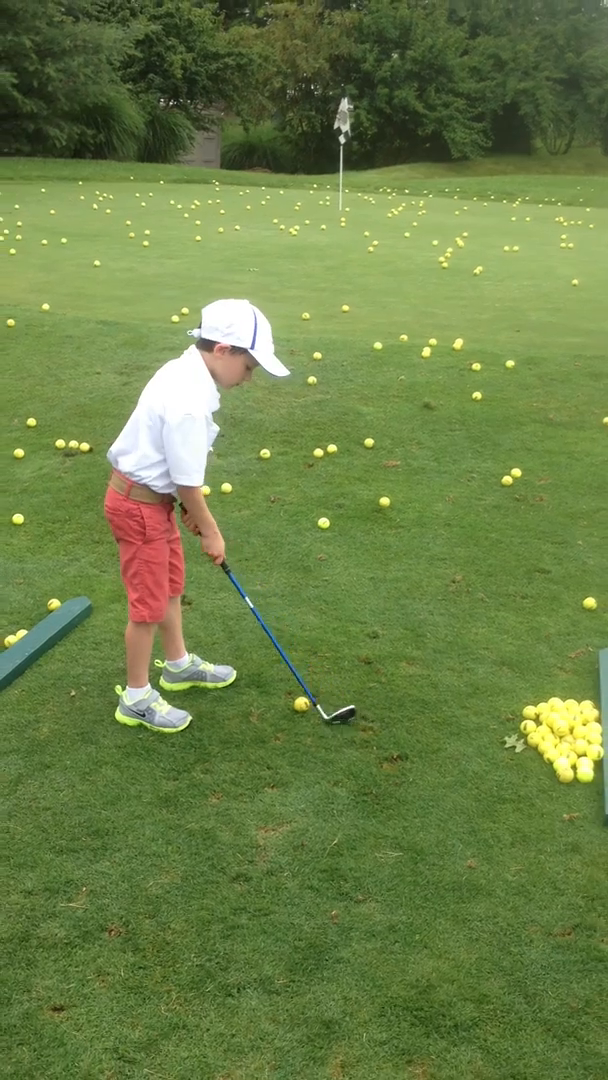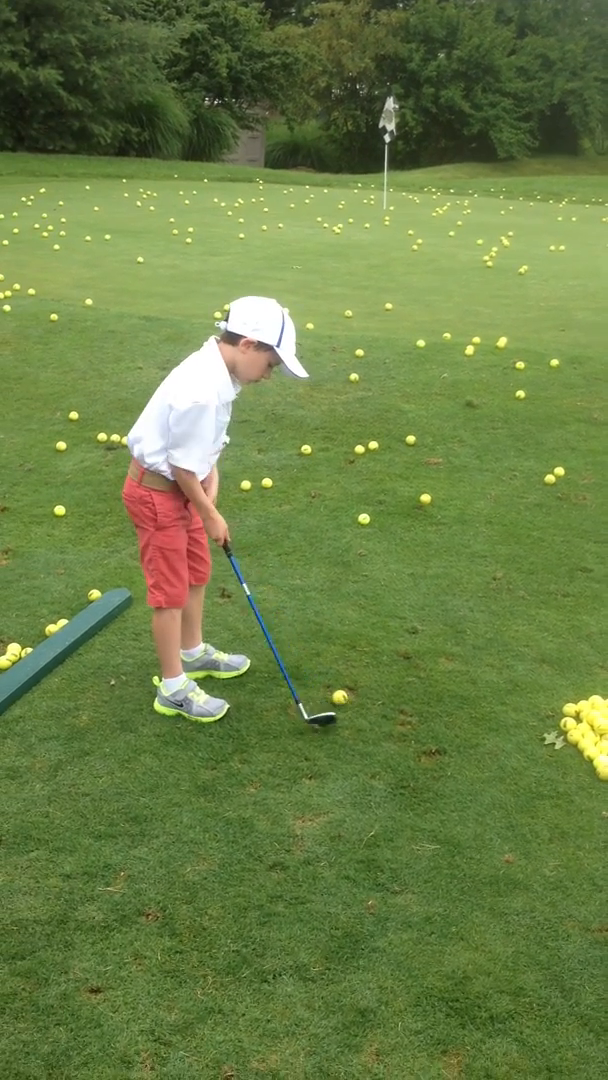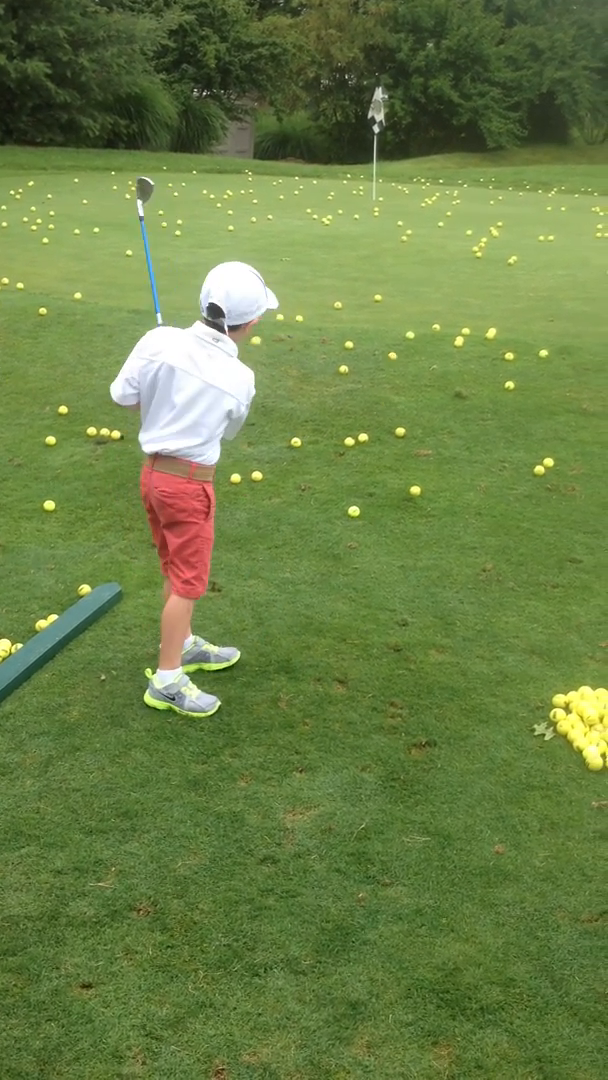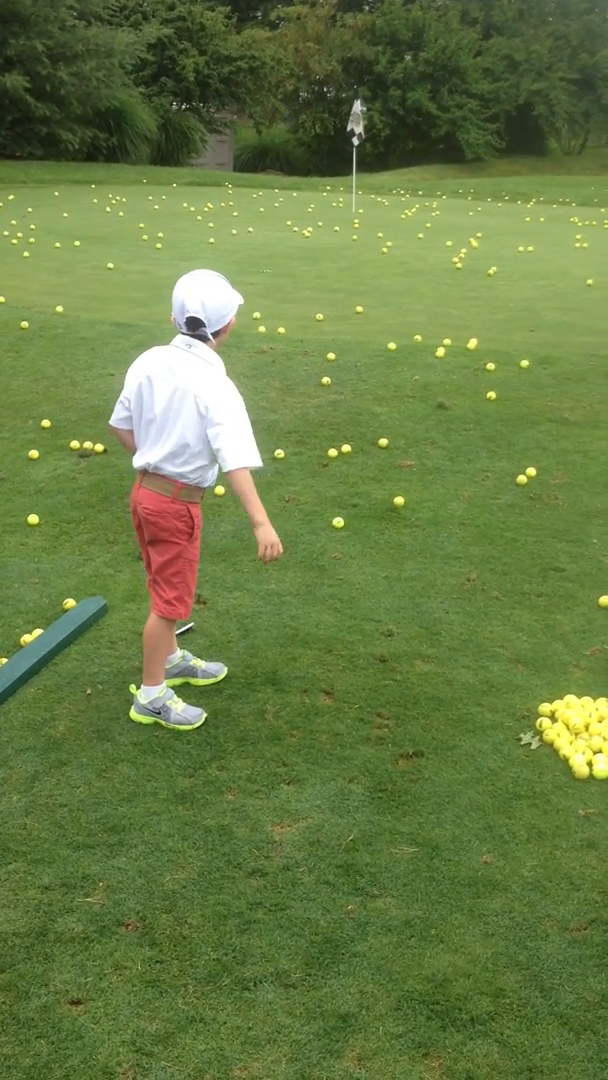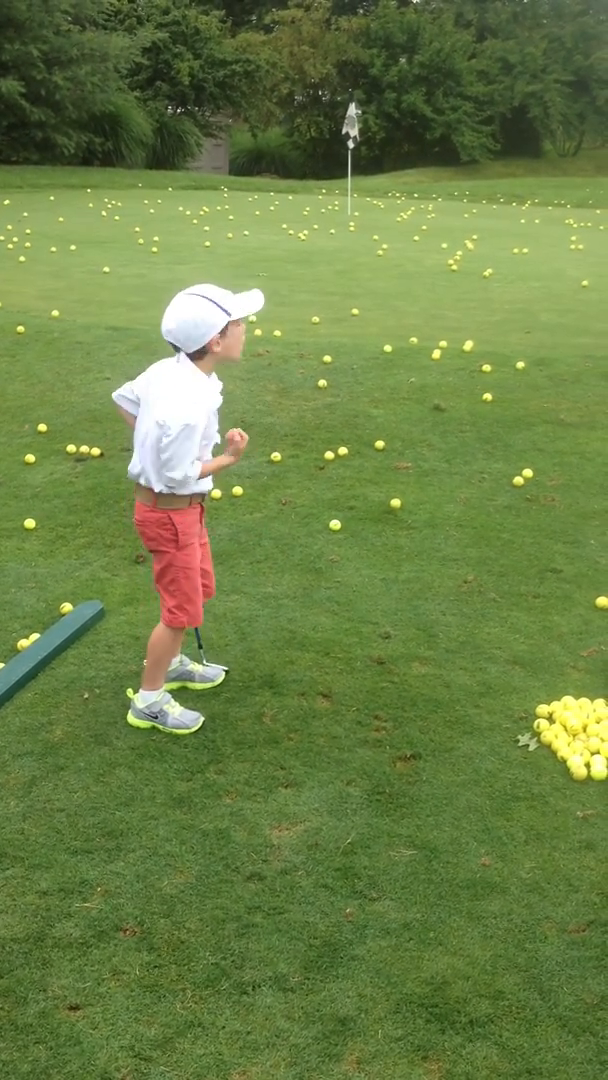
dt=1s
person 1, frame 1
left shoulder: (184, 371)
right shoulder: (187, 402)
right elbow: (186, 481)
left wrist: (193, 508)
right wrist: (210, 532)
left hip: (153, 494)
right hip: (138, 503)
left knee: (170, 585)
right knee: (148, 601)
left ankle: (179, 664)
right ankle: (135, 698)
person 1, frame 2
left shoulder: (219, 371)
right shoulder: (201, 391)
right elbow: (181, 466)
left wrist: (212, 479)
right wrist: (210, 515)
left hip: (178, 485)
right hip: (155, 490)
left knee: (197, 573)
right knee: (169, 589)
left ankle: (194, 653)
right ankle: (173, 687)
person 1, frame 3
left shoulder: (159, 341)
right shoulder: (239, 380)
left elbow: (123, 395)
left hip: (153, 470)
right hip: (189, 482)
left knee: (176, 569)
right knee: (188, 580)
left ankle: (183, 645)
right ankle: (166, 680)
person 1, frame 4
left shoulder: (149, 362)
right shoulder: (215, 386)
left elbow: (122, 427)
right elbow: (236, 462)
right wrist: (262, 524)
left hip: (144, 489)
right hip: (176, 501)
left knee: (164, 587)
right knee: (169, 598)
left ankle: (170, 658)
right ankle: (151, 695)
person 1, frame 5
left shoulder: (165, 371)
right shoulder: (183, 405)
left elbow: (123, 402)
right elbow: (172, 478)
right wrist: (227, 458)
left hip: (187, 507)
right hip: (169, 513)
left knee: (193, 591)
right knee: (183, 610)
left ankle: (171, 662)
right ankle: (148, 699)
